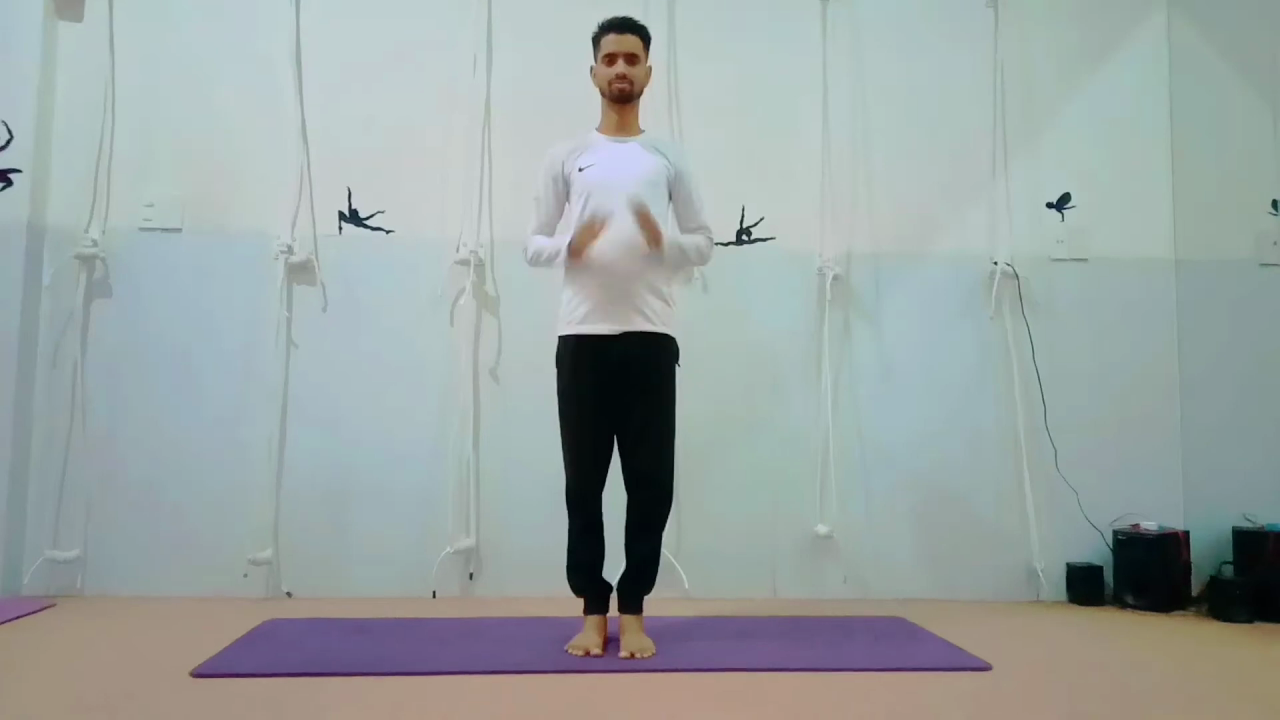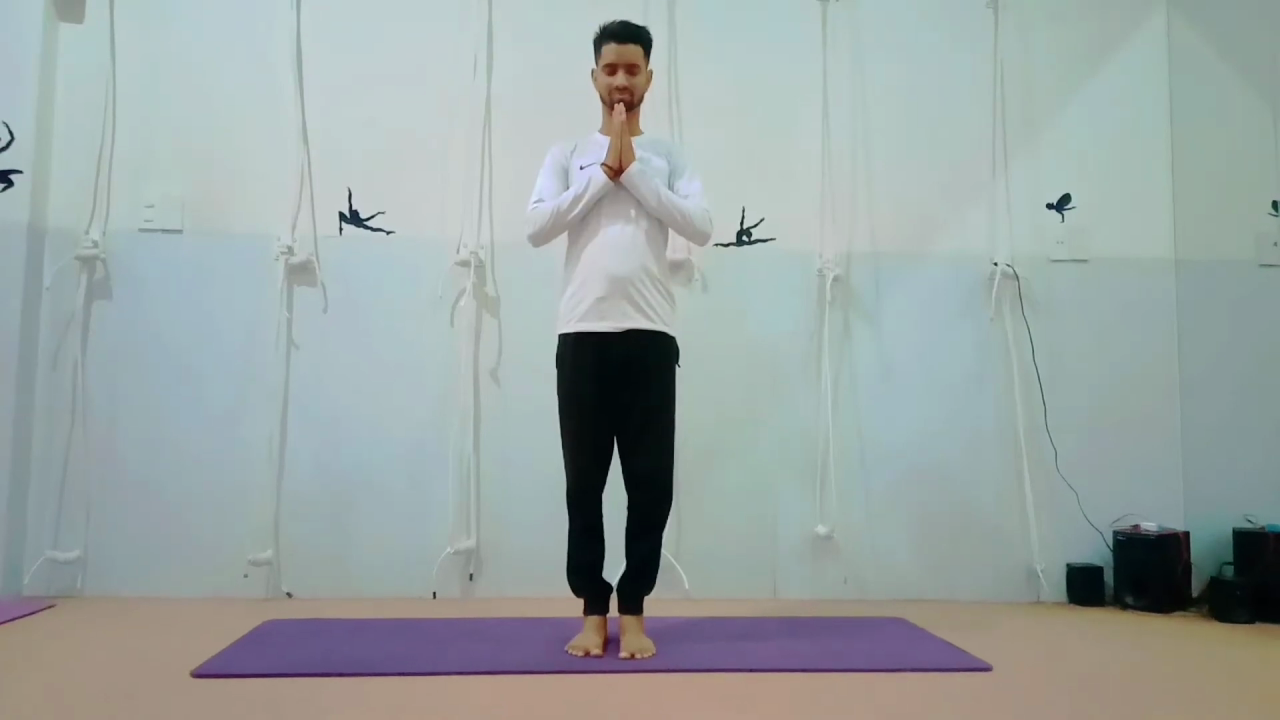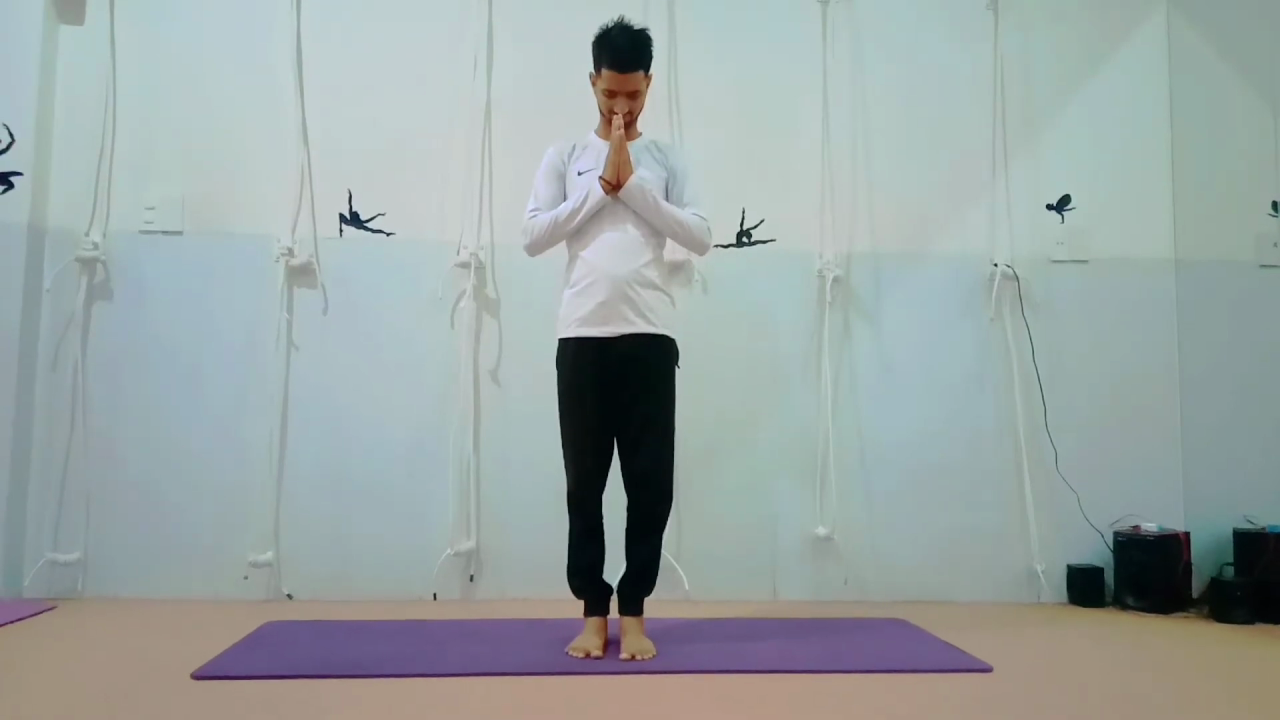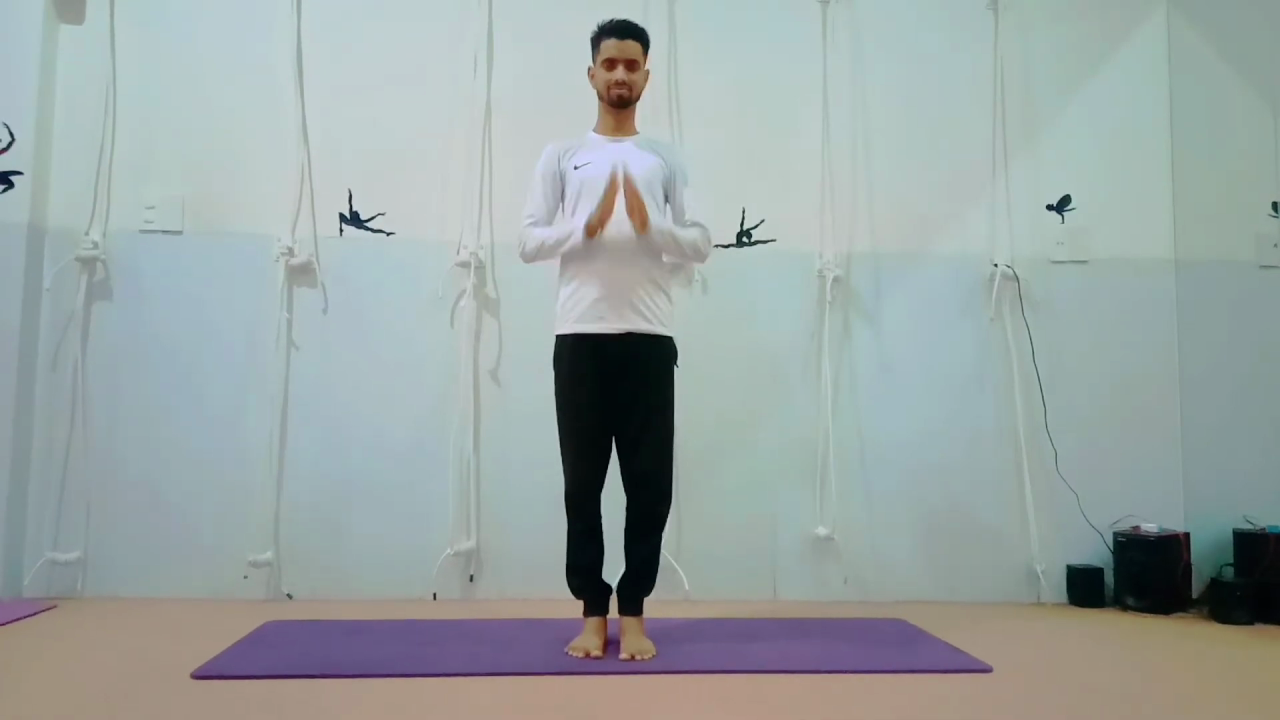
dt=1s
person 1, frame 1
left shoulder: (670, 158)
right shoulder: (566, 157)
left elbow: (702, 240)
right elbow: (534, 241)
left wrist: (666, 243)
right wrist: (568, 246)
left hip: (650, 337)
right hip: (582, 336)
left knee: (651, 482)
right knee: (583, 482)
left ankle: (631, 610)
right ankle: (592, 610)
person 1, frame 2
left shoulder: (669, 156)
right shoulder: (567, 155)
left elbow: (700, 227)
right elbow: (537, 228)
left wrist: (633, 170)
right wrist: (603, 170)
left hip: (650, 336)
right hip: (582, 335)
left knee: (651, 481)
right knee: (584, 481)
left ankle: (632, 610)
right ankle: (592, 610)
person 1, frame 3
left shoulder: (666, 159)
right shoulder: (564, 157)
left elbow: (700, 237)
right elbow: (533, 236)
left wrist: (633, 185)
right wrist: (600, 185)
left hip: (650, 339)
right hip: (582, 339)
left knee: (651, 484)
right knee: (584, 484)
left ankle: (633, 612)
right ankle: (593, 611)
person 1, frame 4
left shoulder: (667, 158)
right shoulder: (561, 156)
left elbow: (700, 243)
right elbow: (529, 241)
left wrist: (652, 223)
right wrist: (586, 226)
left hip: (648, 338)
right hip: (580, 337)
left knee: (649, 482)
right knee: (582, 482)
left ankle: (632, 612)
right ankle: (592, 611)
